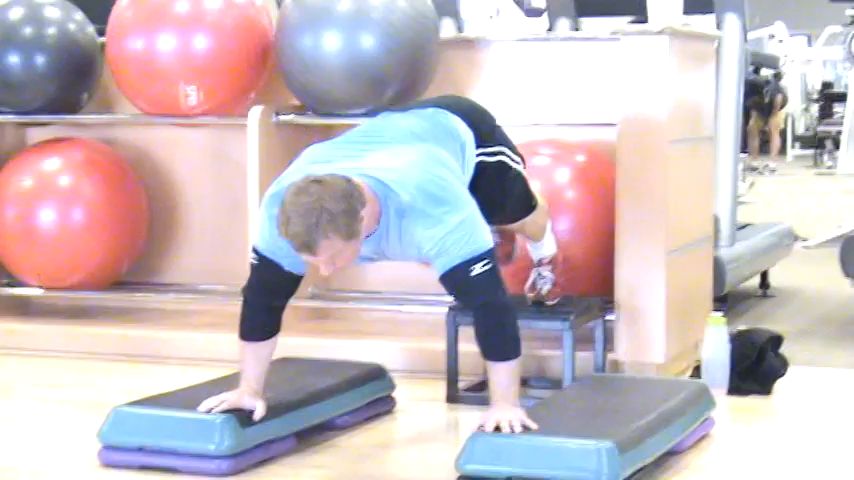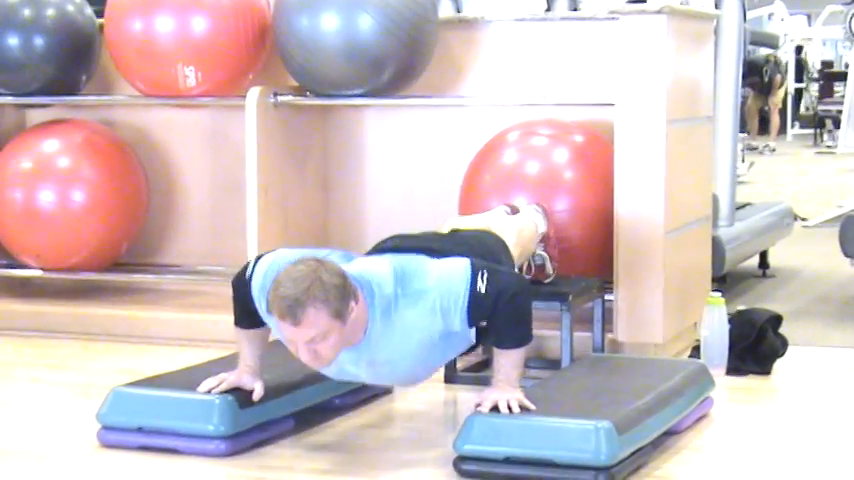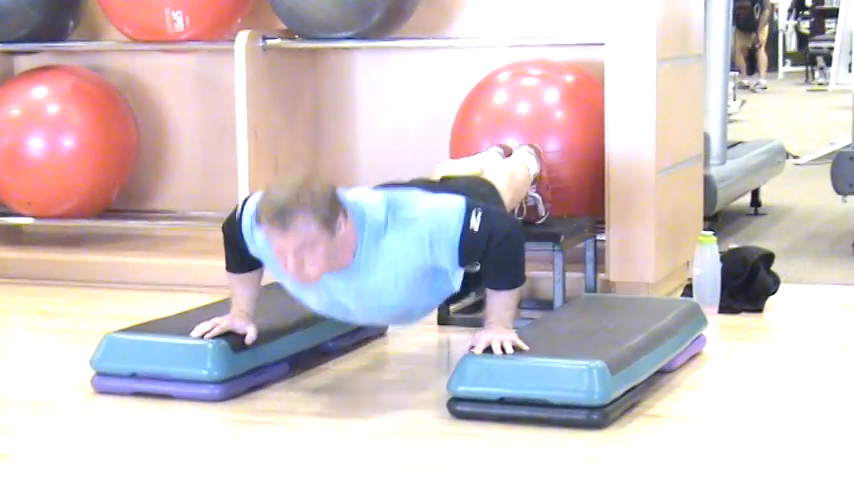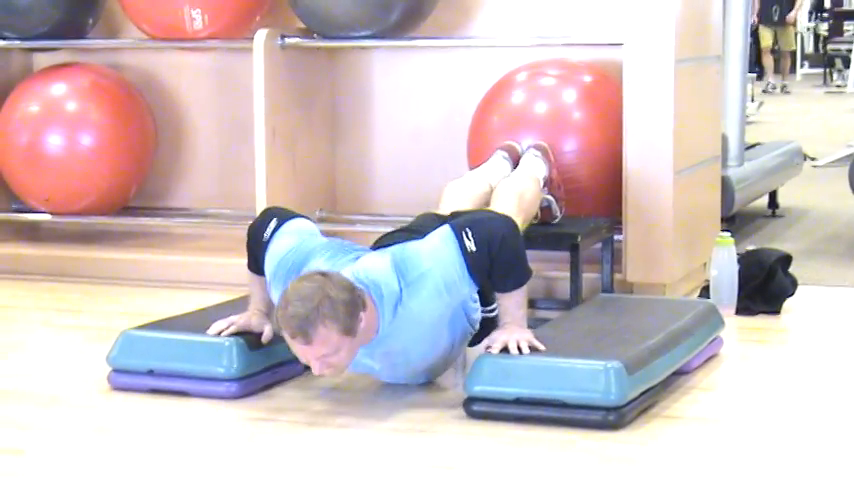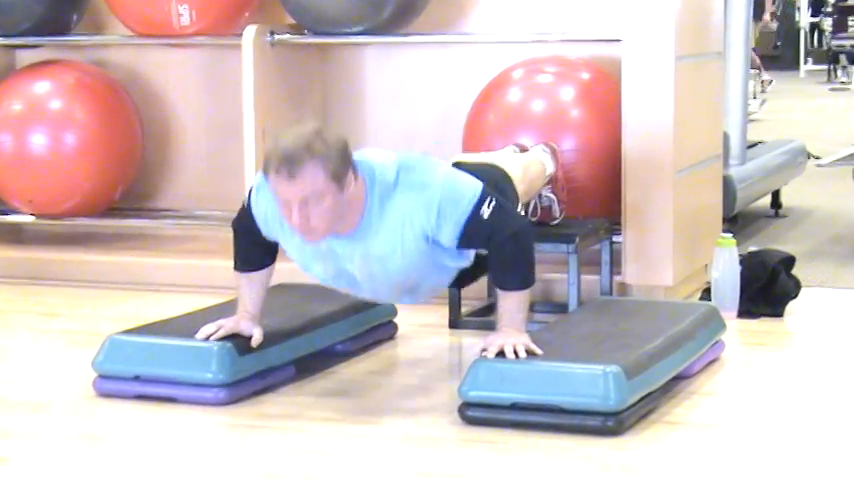
dt=1s
person 1, frame 1
left shoulder: (428, 205)
right shoulder: (282, 204)
left elbow: (489, 298)
right elbow: (263, 292)
left wrist: (505, 404)
right wrist: (249, 389)
left hip: (464, 133)
left knee: (520, 212)
left ankle: (544, 257)
right ankle: (480, 232)
person 1, frame 2
left shoulder: (415, 300)
right shoulder: (274, 281)
left elbow: (511, 291)
left wrist: (505, 383)
right wrist: (248, 368)
left hip: (478, 279)
right hip: (391, 256)
left knee: (502, 249)
left ankle: (532, 220)
right ankle: (499, 215)
person 1, frame 3
left shoulder: (407, 228)
right shoulder: (266, 217)
left elbow: (501, 236)
right elbow: (237, 232)
left wrist: (499, 325)
right wrist: (240, 312)
left hip: (470, 220)
left knee: (500, 191)
right knee: (441, 181)
left ankle: (526, 164)
right ankle: (494, 156)
person 1, frame 4
left shoulder: (422, 291)
right shoulder: (293, 272)
left elbow: (500, 235)
right elbow: (269, 222)
left wrist: (514, 324)
right wrist: (259, 311)
right hip: (399, 245)
left knee: (505, 211)
right knee: (451, 207)
left ankle: (535, 165)
right ankle: (500, 162)
person 1, frame 5
left shoulder: (417, 197)
right shoulder: (275, 194)
left elbow: (512, 233)
right elbow: (248, 231)
left wrist: (511, 329)
right wrist: (247, 313)
left hip: (480, 214)
left knee: (509, 182)
left ankle: (540, 160)
right ankle: (508, 153)
